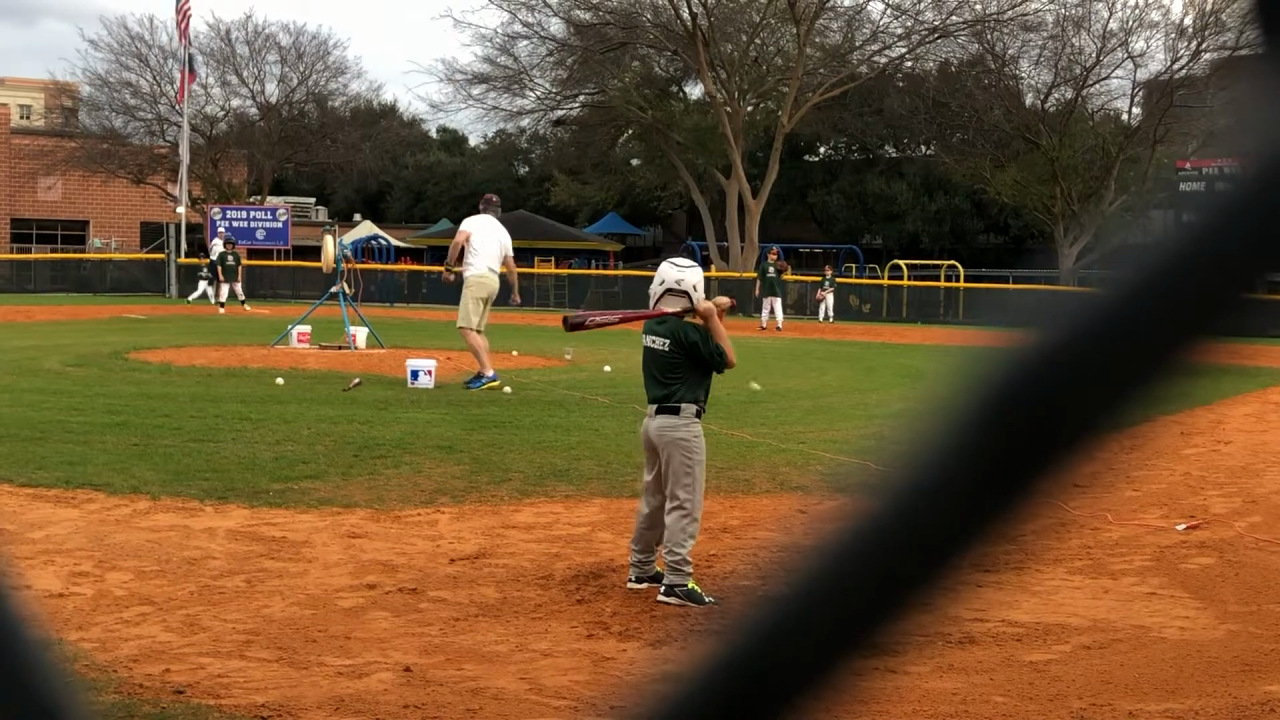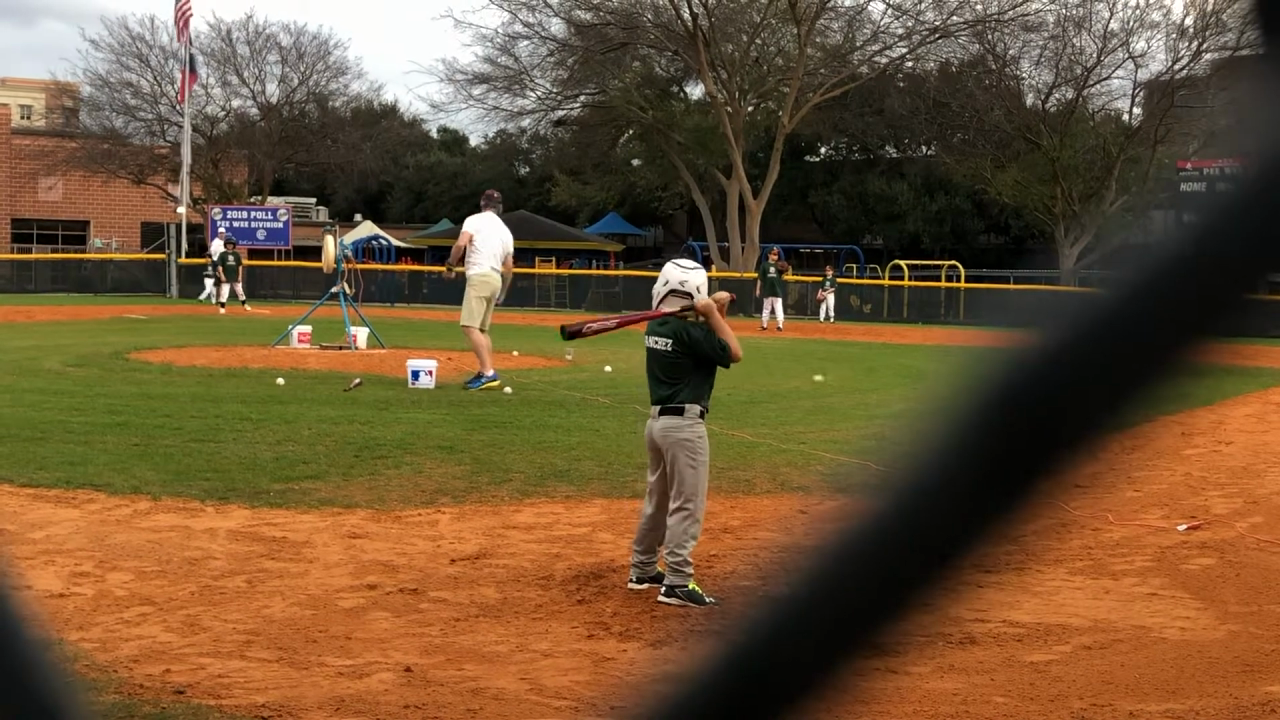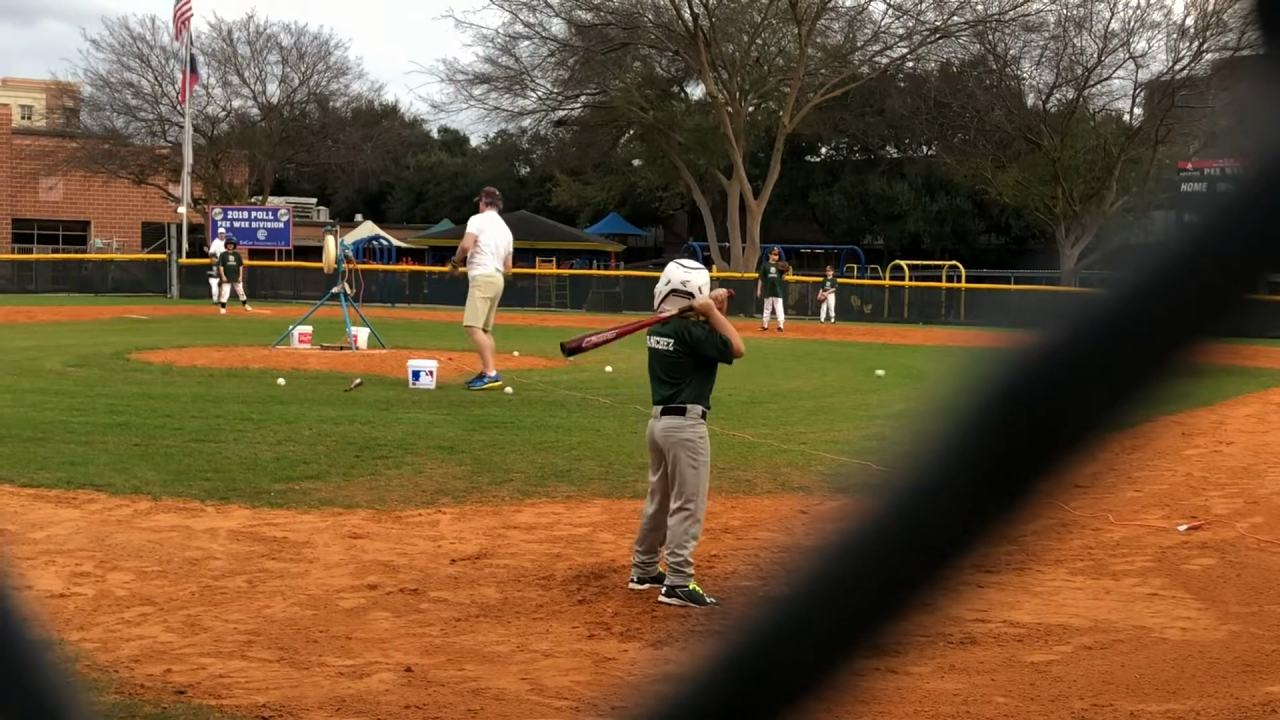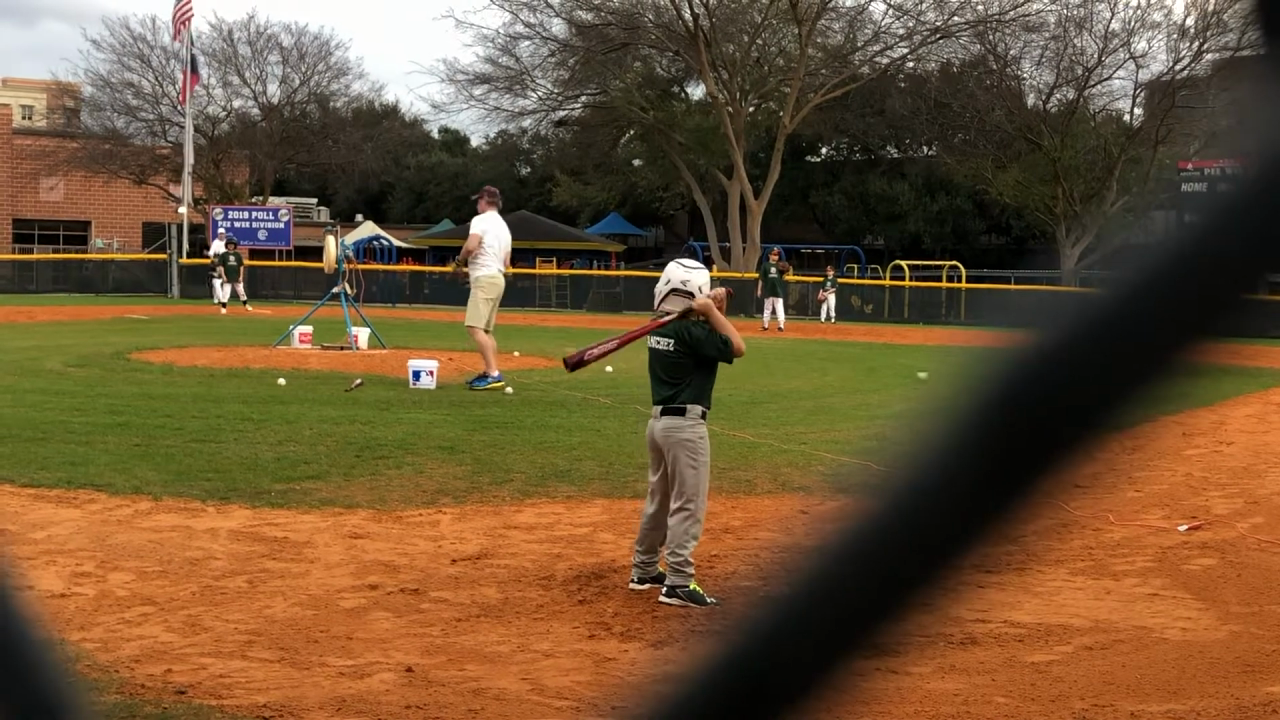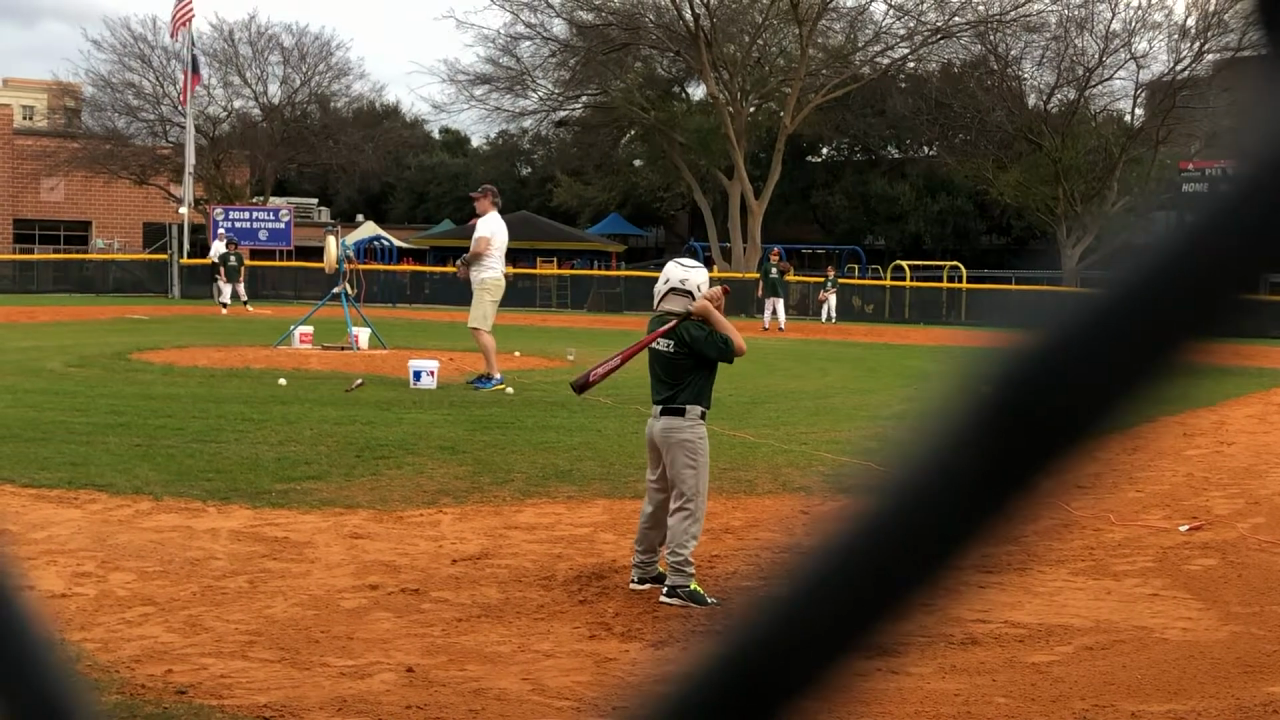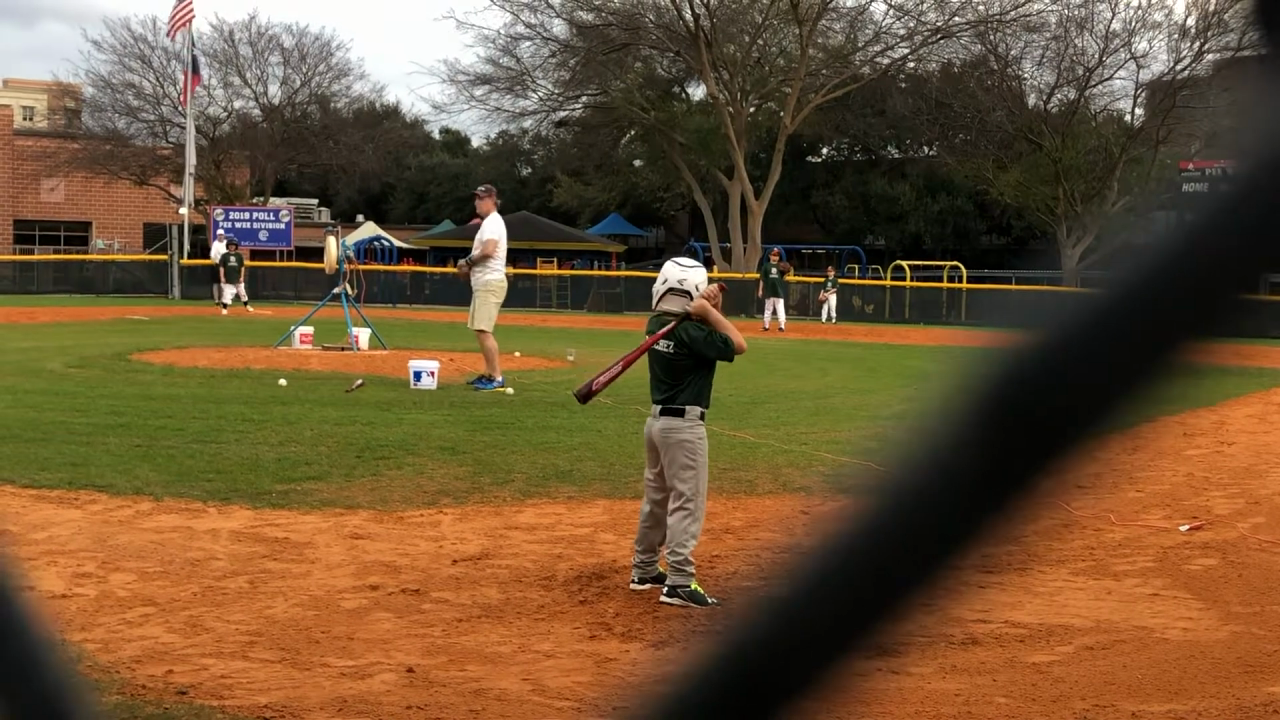
dt=0.1s
person 1, frame 1
left shoulder: (652, 326)
right shoulder: (686, 330)
right elbow: (727, 360)
left wrist: (713, 316)
right wrist: (712, 318)
left hip: (654, 420)
right hip: (681, 424)
left knee: (653, 499)
right knee: (684, 503)
left ankle: (641, 569)
right ankle: (676, 582)
person 1, frame 2
left shoulder: (655, 326)
right shoulder: (688, 330)
left elbow: (705, 340)
right elbow: (734, 353)
left wrist: (716, 313)
right wrist: (713, 314)
left hip: (657, 421)
right hip: (684, 425)
left knee: (657, 499)
right knee: (686, 504)
left ankle: (642, 569)
right ankle: (677, 582)
person 1, frame 3
left shoulder: (657, 326)
right shoulder: (689, 329)
left elbow: (706, 338)
right elbow: (736, 349)
left wrist: (715, 311)
right wrist: (712, 313)
left hip: (659, 421)
right hip: (686, 425)
left knee: (658, 499)
right knee: (687, 505)
left ankle: (644, 569)
right ankle: (677, 583)
person 1, frame 4
left shoulder: (658, 325)
right shoulder: (689, 330)
left elbow: (708, 338)
right elbow: (737, 347)
left wrist: (714, 311)
right wrist: (712, 312)
left hip: (659, 421)
right hip: (686, 425)
left knee: (659, 499)
right knee: (688, 504)
left ankle: (644, 570)
right ankle: (678, 584)
person 1, frame 5
left shoulder: (657, 324)
right shoulder: (688, 331)
left elbow: (706, 337)
right elbow: (738, 347)
left wrist: (713, 311)
right wrist: (711, 313)
left hip: (658, 421)
right hip: (685, 425)
left knee: (657, 499)
right knee: (687, 504)
left ankle: (644, 570)
right ankle: (678, 584)
person 1, frame 6
left shoulder: (656, 323)
right shoulder: (688, 330)
left elbow: (704, 337)
right elbow: (738, 345)
left wrist: (711, 310)
right wrist: (710, 312)
left hip: (657, 421)
right hip: (684, 425)
left knee: (656, 499)
right knee: (686, 504)
left ankle: (644, 570)
right ankle: (678, 584)
person 2, frame 1
left shoulder: (472, 221)
right shoulder: (503, 232)
left elbow: (458, 241)
right elbow: (511, 267)
left wrist: (449, 267)
right wrist: (515, 293)
left hip: (476, 279)
right hip: (493, 281)
left knee: (467, 329)
right knee: (477, 329)
left ankle: (488, 373)
right ankle: (485, 372)
person 2, frame 2
left shoulder: (474, 219)
right shoulder: (505, 230)
left elbow: (461, 244)
right elbow: (508, 267)
left wrist: (450, 265)
right wrist: (503, 292)
left hip: (479, 278)
right hip: (495, 280)
left knee: (470, 327)
right knee: (481, 329)
left ankle: (488, 373)
right ankle: (486, 372)
person 2, frame 3
left shoulder: (478, 219)
right shoulder: (505, 229)
left elbow: (466, 245)
right elbow: (508, 266)
left wrist: (454, 262)
left hip: (482, 278)
right hip: (497, 280)
left knee: (473, 327)
right knee: (484, 329)
left ankle: (491, 373)
right ankle: (488, 373)
person 2, frame 4
left shoulder: (481, 219)
right shoulder: (503, 227)
left elbow: (471, 247)
left wrist: (459, 260)
left hip: (484, 280)
right hip: (495, 280)
left knee: (474, 327)
right knee: (485, 329)
left ankle: (494, 374)
right ankle: (489, 372)
person 2, frame 5
left shoulder: (486, 221)
right shoulder: (501, 224)
left elbow: (479, 249)
left wrist: (463, 261)
right wrist: (469, 270)
left hip: (487, 282)
right hip: (495, 281)
left knee: (478, 329)
right knee: (483, 330)
left ankle: (496, 377)
right ankle: (490, 373)
person 2, frame 6
left shoulder: (493, 222)
right shoulder: (488, 224)
left elbow: (489, 251)
left wrist: (468, 261)
right wrist: (467, 266)
left hip: (490, 283)
right hip: (481, 284)
left knee: (483, 330)
right knee: (480, 331)
left ankle: (497, 379)
right ankle: (489, 373)
